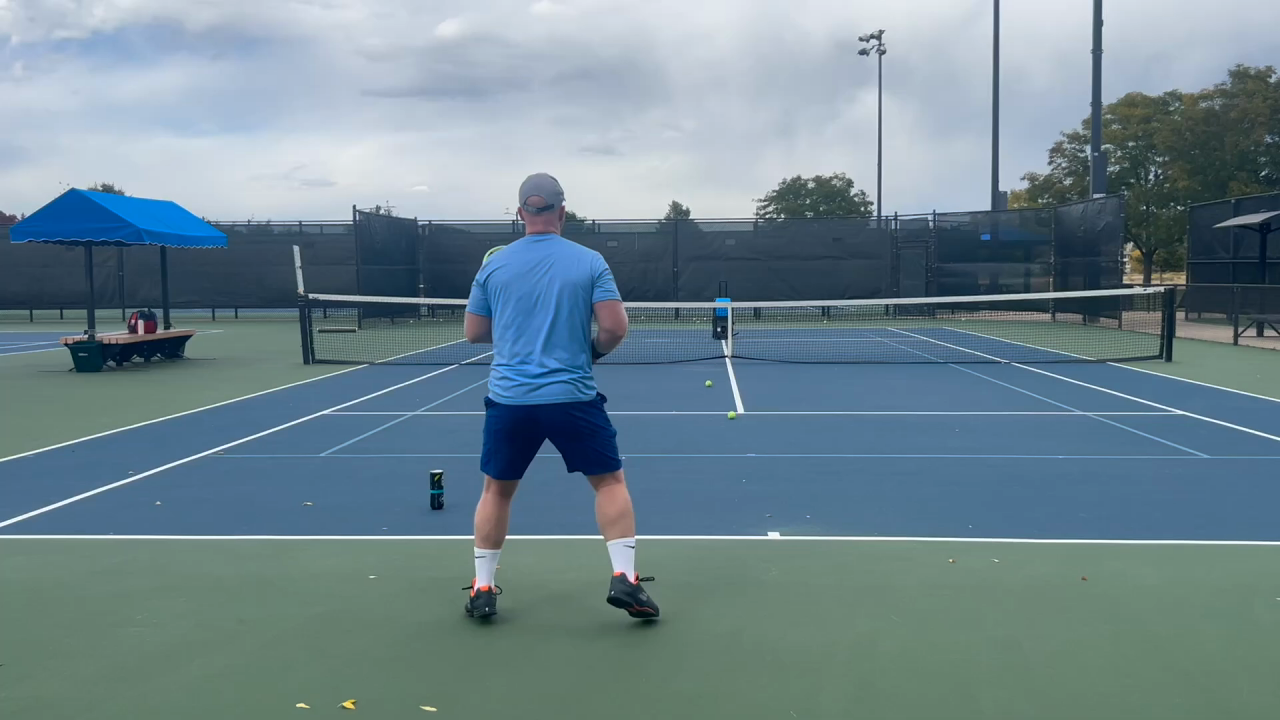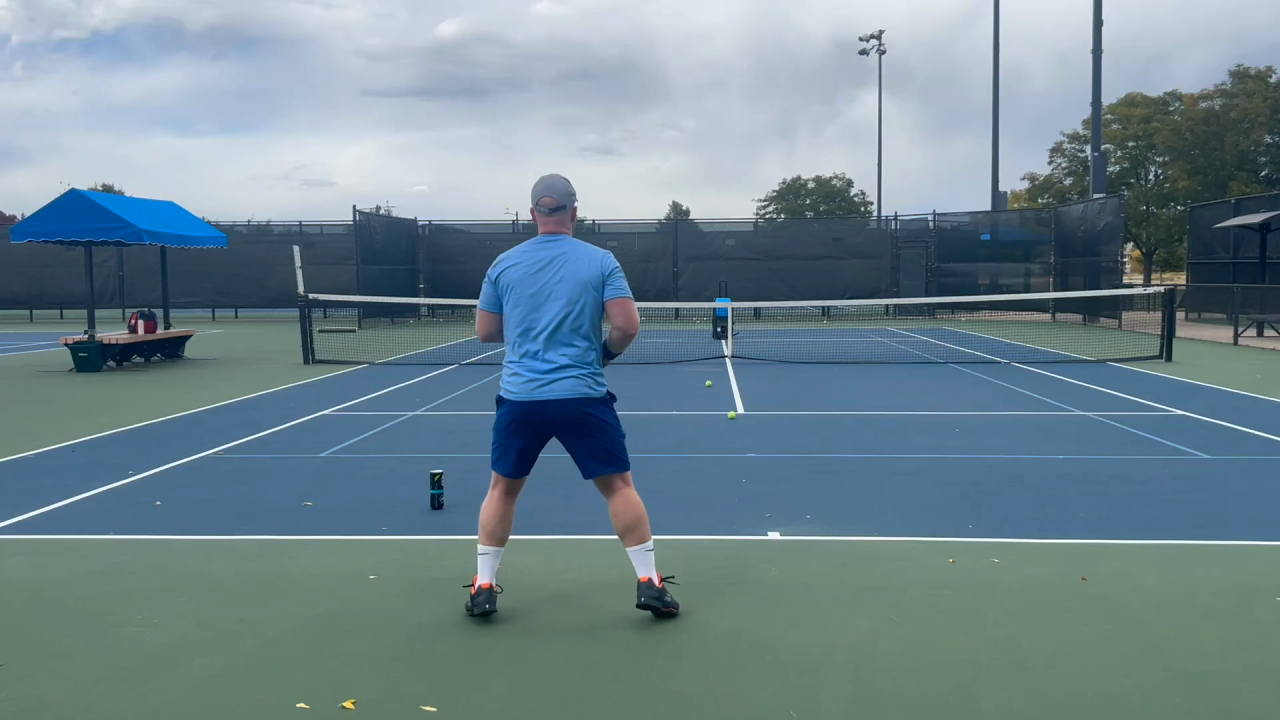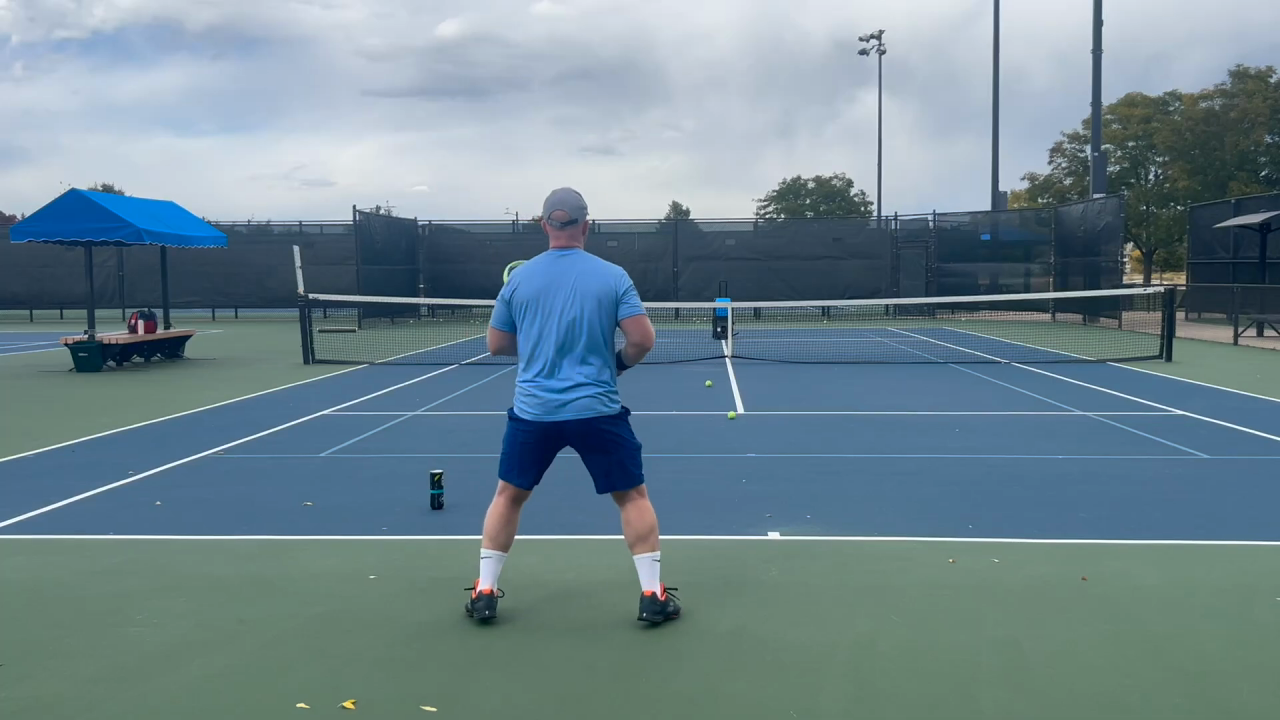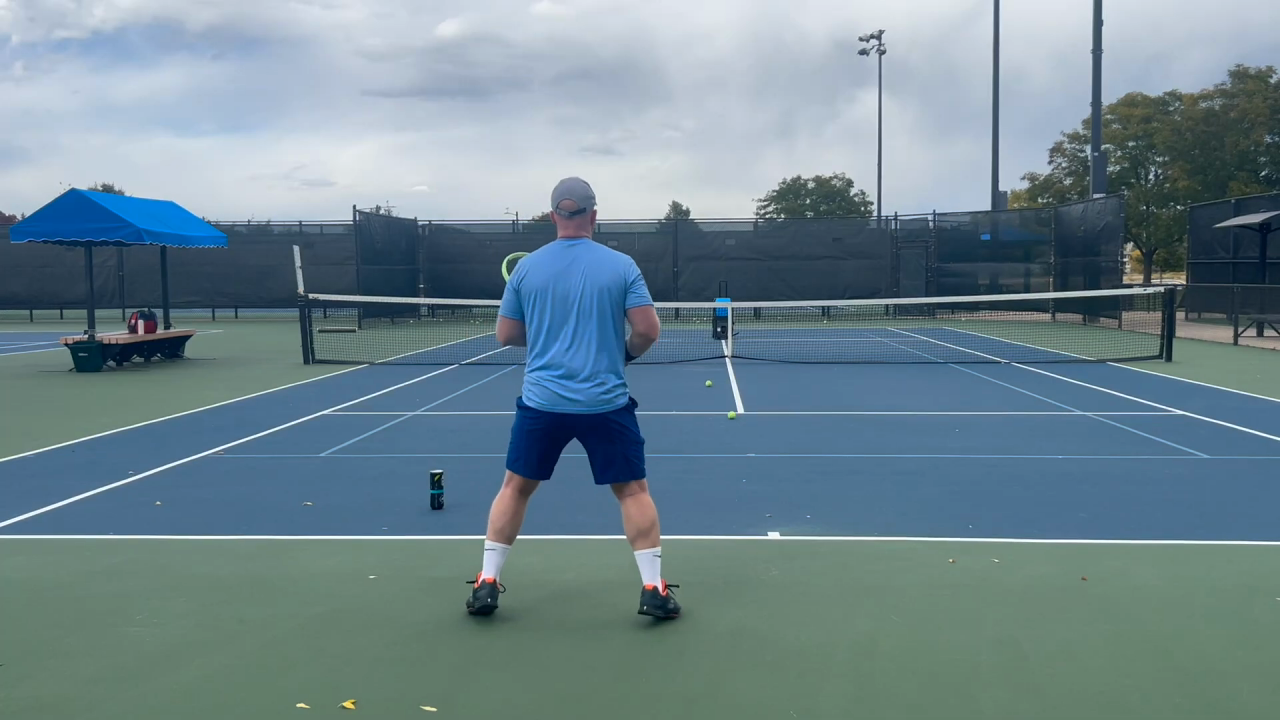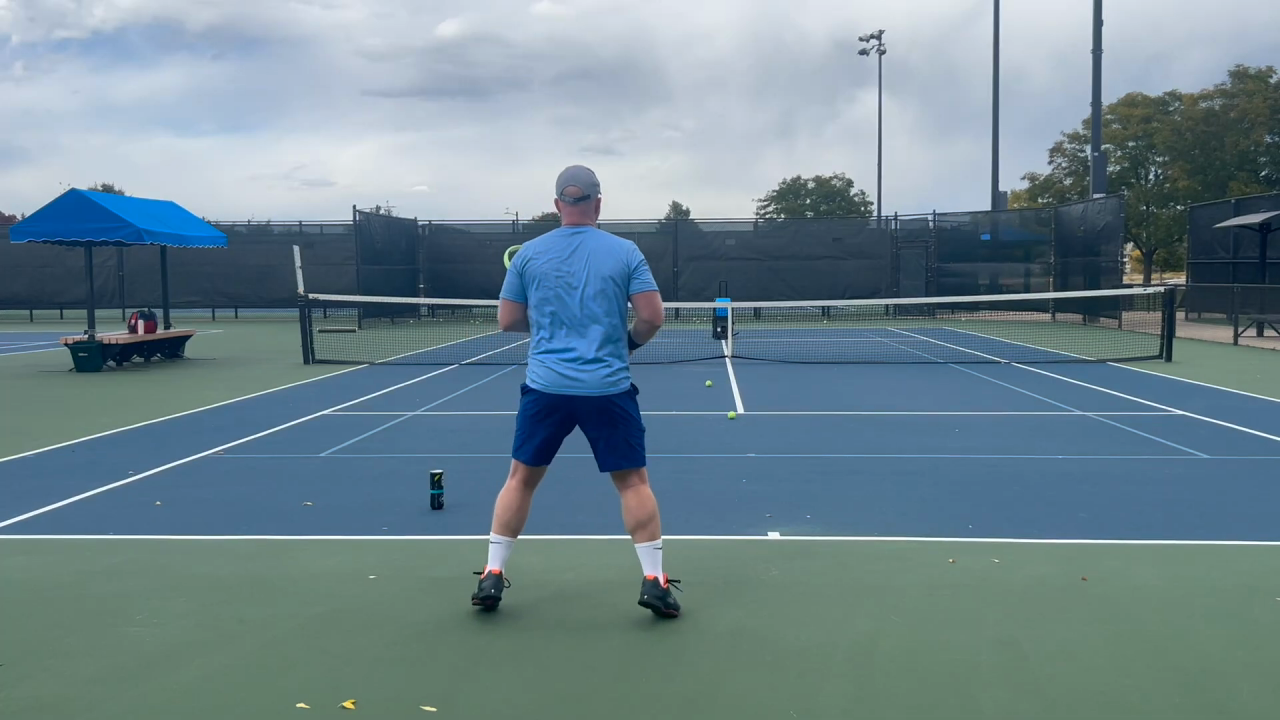
dt=0.1s
person 1, frame 1
left shoulder: (492, 264)
right shoulder: (589, 261)
left elbow: (474, 333)
right elbow: (616, 326)
right wrist: (594, 350)
left hip: (510, 399)
right hip: (572, 399)
left knee: (496, 490)
right knee: (609, 481)
left ankle: (482, 590)
right ankle: (624, 578)
person 1, frame 2
left shoulder: (504, 264)
right shoulder: (600, 260)
left elbow: (485, 332)
right elbow: (627, 326)
right wrist: (607, 351)
left hip: (520, 396)
right hip: (582, 395)
left knee: (502, 488)
right knee: (618, 485)
left ankle: (484, 588)
right ankle: (649, 583)
person 1, frame 3
left shoulder: (518, 278)
right shoulder: (613, 276)
left elbow: (497, 346)
right elbow: (643, 341)
right wrist: (620, 362)
left hip: (533, 412)
right hip: (598, 411)
left knee: (508, 496)
right knee: (633, 497)
left ankle: (485, 592)
right ankle: (653, 595)
person 1, frame 4
left shoulder: (526, 268)
right shoulder: (621, 265)
left elbow: (506, 336)
right elbow: (648, 332)
right wrist: (626, 353)
left hip: (541, 401)
right hip: (605, 402)
left knee: (515, 488)
right knee: (634, 491)
left ankle: (487, 583)
right ankle: (654, 590)
person 1, frame 5
left shoulder: (529, 253)
right shoulder: (625, 252)
left elbow: (507, 320)
right elbow: (653, 316)
right wrist: (630, 340)
left hip: (545, 387)
right hip: (607, 389)
left knee: (521, 478)
right knee: (633, 480)
left ankle: (492, 576)
right ankle: (654, 582)
